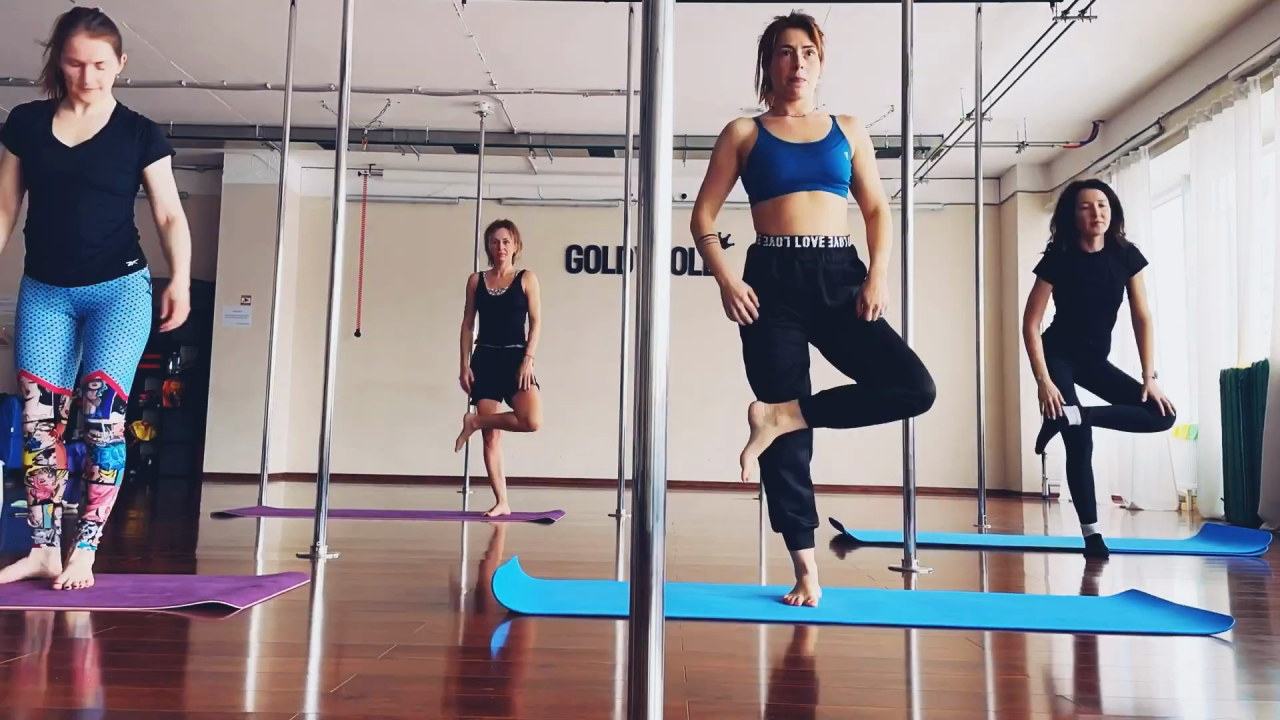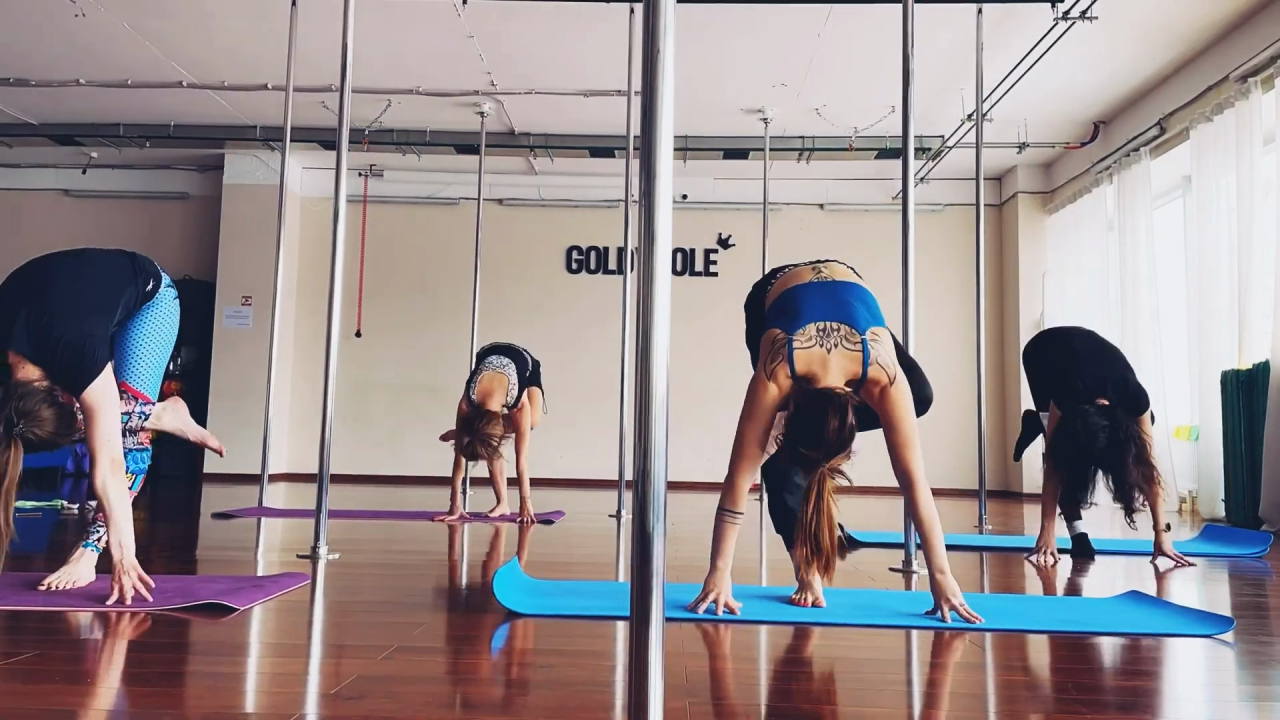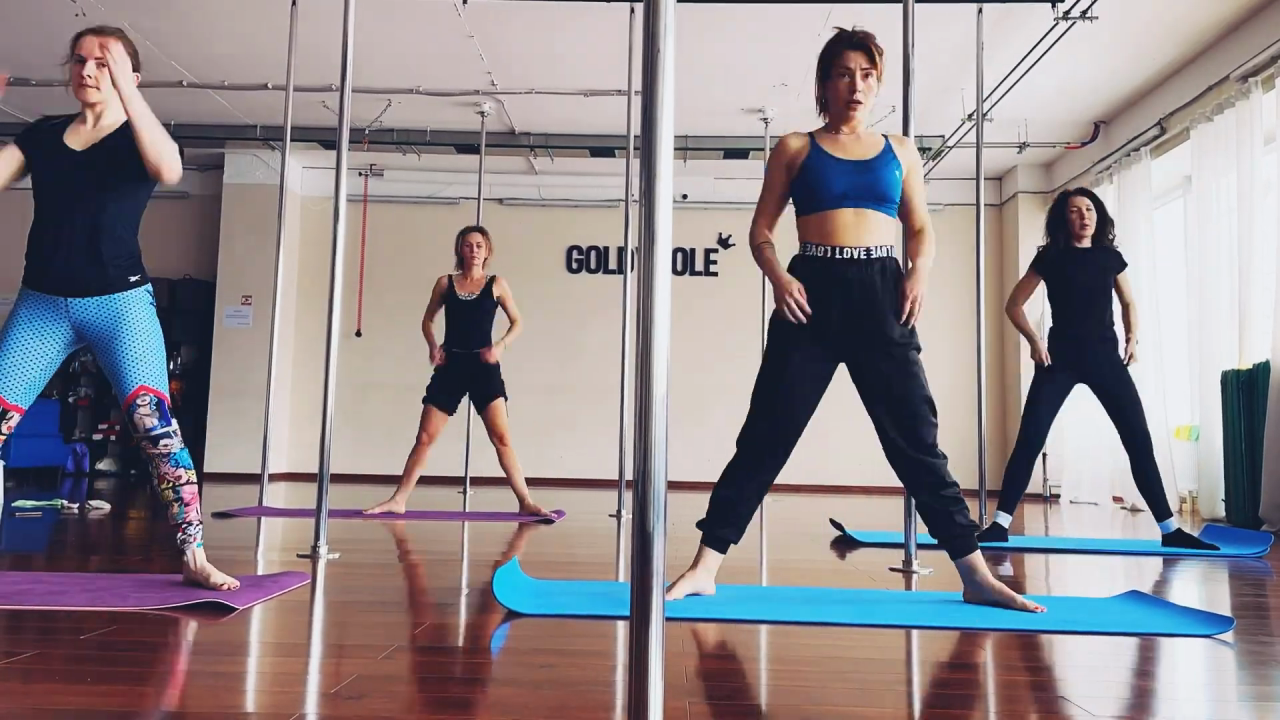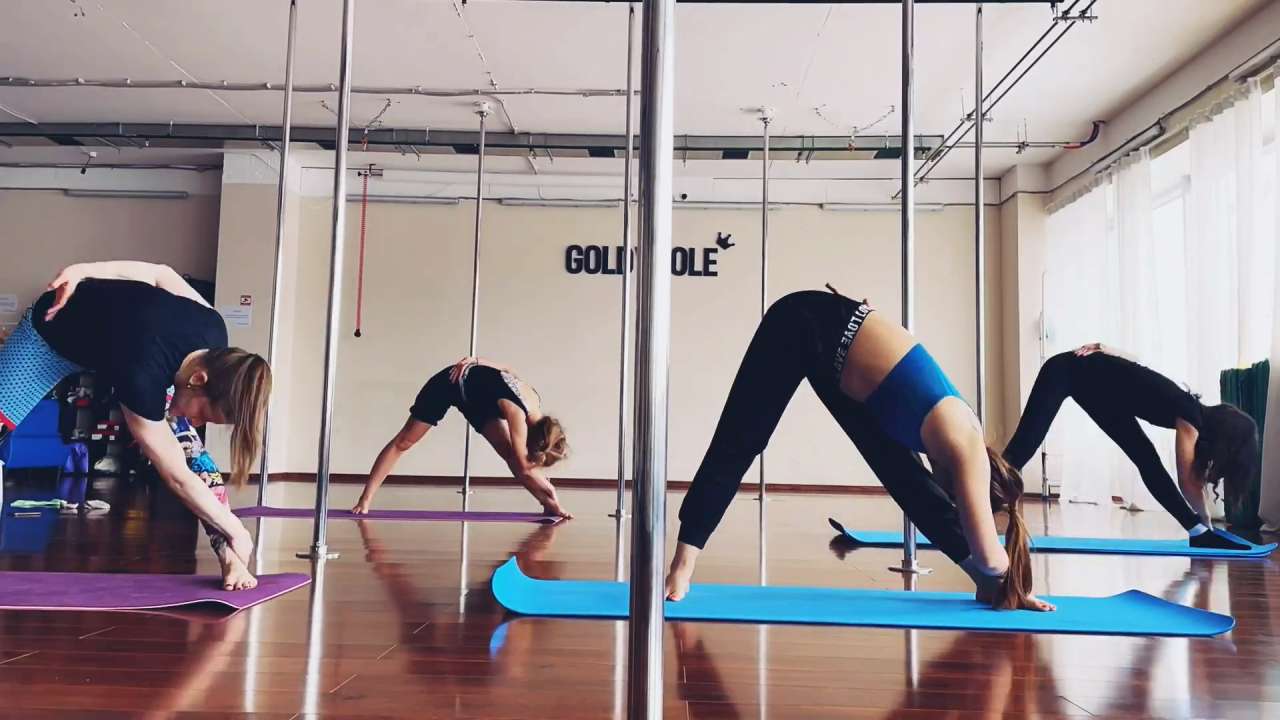
dt=0.4s
person 1, frame 1
left shoulder: (846, 130)
right shoulder: (744, 134)
left elbow: (876, 209)
right elbow: (703, 217)
left wrist: (876, 278)
right wrist: (729, 282)
left hip: (837, 282)
right hip: (765, 285)
left knee: (914, 389)
right knee: (786, 444)
left ankle: (783, 416)
right ankle: (805, 569)
person 1, frame 2
left shoulder: (883, 378)
right shoulder: (778, 375)
left elbow: (916, 482)
right elbow: (739, 479)
left wrist: (941, 574)
right wrist: (719, 574)
left knee: (918, 396)
right knee: (781, 456)
right ankle: (806, 571)
person 1, frame 3
left shoulder: (900, 152)
right shoulder: (793, 148)
left elbow: (922, 232)
right elbow: (760, 230)
left wrist: (916, 279)
right wrist: (779, 277)
left hip: (883, 276)
right hip: (811, 301)
left knee: (916, 445)
right knee: (764, 436)
left ankle: (975, 574)
right ankle: (707, 564)
person 1, frame 4
left shoulder: (962, 439)
right shoulder: (967, 454)
right elbow: (985, 548)
right wrist: (1003, 570)
left hip: (843, 335)
right hip: (805, 324)
left knee: (904, 471)
right knee: (737, 443)
left ankle: (986, 579)
right ankle: (683, 564)
person 2, frame 1
left shoulder: (138, 133)
left elbow: (170, 216)
left wrist: (180, 280)
left hip: (118, 287)
right hip: (48, 290)
left knee: (102, 406)
left ankle: (85, 549)
person 2, frame 2
left shoulder: (78, 347)
left elbow: (107, 467)
left wrist: (123, 556)
left hip: (149, 296)
left knee: (126, 425)
left ankle: (87, 554)
right ankle: (169, 418)
person 2, frame 3
left shoulder: (136, 139)
left elbow: (169, 171)
left wrist: (124, 91)
left hip: (118, 302)
left knee: (154, 422)
left ankle: (194, 555)
person 2, frame 4
left shoulder: (212, 337)
right shoulder: (141, 385)
left elbow: (161, 273)
right elbow: (177, 476)
right wrist: (235, 532)
right hip: (54, 329)
left knee: (181, 438)
left ankle: (229, 553)
person 3, frame 1
left shoulder: (1126, 255)
right shoulder: (1058, 258)
left elbow: (1143, 318)
right elbow: (1031, 324)
left wrist: (1148, 378)
right wrist: (1043, 381)
left hip: (1094, 358)
right hip: (1061, 356)
left knee: (1161, 414)
right knee: (1079, 441)
left ankle: (1066, 417)
right ankle: (1091, 533)
person 3, frame 2
left shoulder: (1134, 397)
right shoulder: (1069, 397)
left elbow: (1149, 470)
right elbow: (1054, 469)
left wrist: (1161, 532)
right wrist: (1047, 533)
right knee: (1062, 454)
right ankle: (1077, 533)
person 3, frame 3
left shoulder: (1110, 256)
right shoulder: (1052, 256)
left elbow: (1129, 303)
right elbow: (1013, 306)
left wrist: (1131, 337)
right wrist: (1034, 341)
left hip: (1105, 358)
right hip: (1061, 358)
left knee: (1139, 440)
right knee: (1030, 439)
left ankle: (1170, 530)
right ankle: (1000, 523)
person 3, frame 4
left shoulder: (1187, 412)
right shoulder: (1188, 417)
right elbow: (1188, 479)
left hip: (1094, 375)
right hip: (1069, 372)
left knee: (1145, 457)
right knee: (1027, 441)
left ankle: (1200, 532)
person 4, frame 1
left shoulder: (526, 278)
right shoulder: (476, 280)
left elbow: (535, 321)
right elbow: (468, 322)
left wrist: (529, 359)
right wrist: (465, 364)
left hip: (515, 357)
right hip: (485, 358)
left knee: (532, 421)
right knee: (490, 432)
left ankle: (475, 421)
right ankle: (501, 501)
person 4, frame 2
left shoulder: (521, 404)
right shoulder: (467, 406)
left elbow: (522, 457)
right elbow: (460, 456)
left wrist: (525, 503)
right wrist: (455, 504)
right knee: (490, 447)
right ankle: (502, 503)
person 4, frame 3
left shoulder: (496, 284)
right shoulder: (445, 283)
left elbow: (517, 323)
right elbow: (427, 320)
left wrist: (500, 345)
right wrist: (434, 347)
left hip: (484, 367)
right hip: (451, 366)
left knee: (501, 438)
right knee: (425, 438)
left ankle: (526, 502)
right ankle: (399, 500)
person 4, frame 4
left shoulder: (532, 406)
right shoulder: (517, 411)
right elbow: (524, 467)
right wrist: (549, 490)
left hip: (476, 389)
right hip: (451, 382)
left knee: (509, 450)
right knee: (403, 442)
left ankle: (549, 503)
right ankle: (366, 499)
